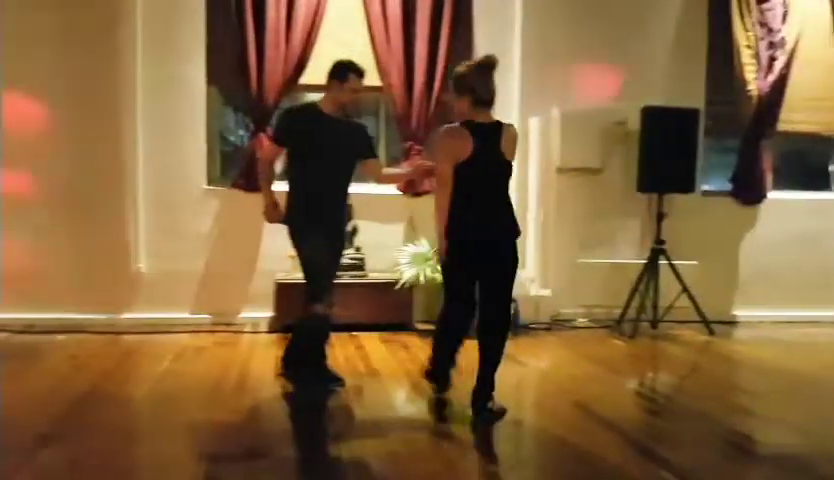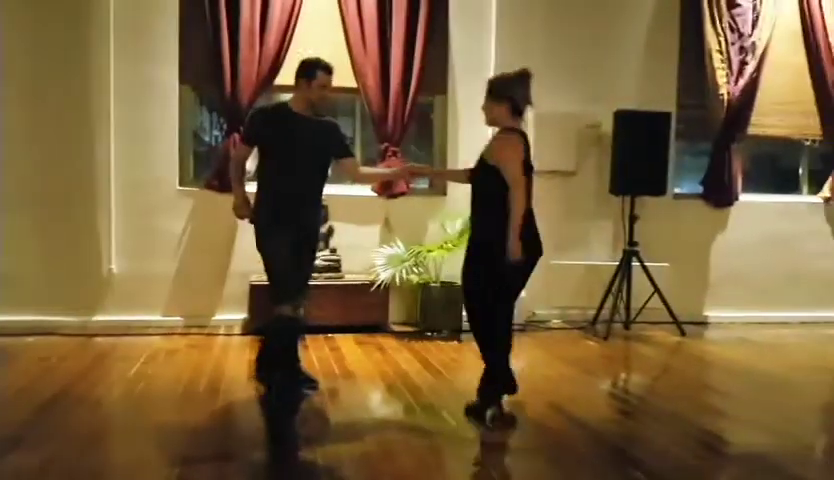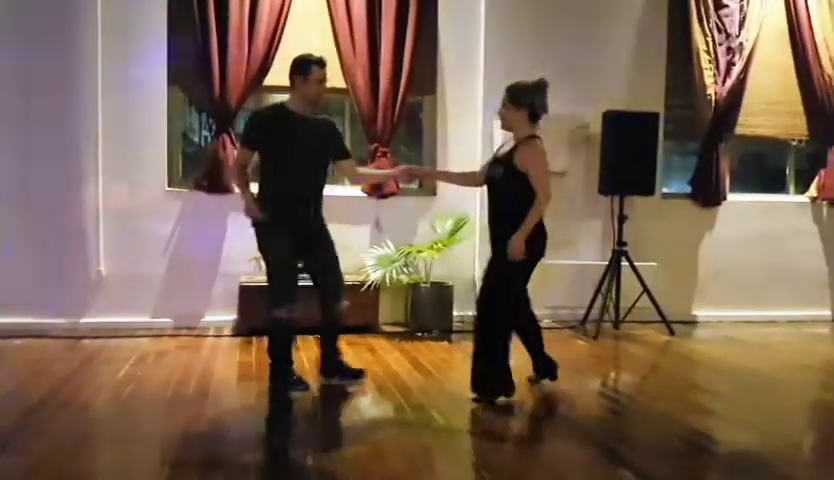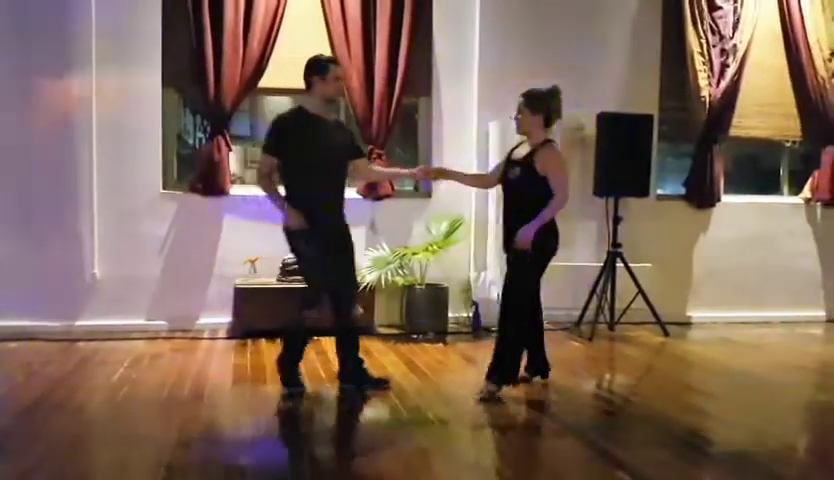
dt=0.3s
person 1, frame 1
left shoulder: (450, 136)
right shoulder: (509, 134)
left elbow: (443, 189)
left wrist: (441, 236)
left hip: (461, 237)
right hip: (501, 236)
left knee: (458, 306)
right knee: (495, 315)
left ankle: (441, 374)
right ankle: (483, 398)
person 1, frame 2
left shoulder: (504, 141)
right shoulder: (512, 141)
left elbow: (518, 189)
right elbow: (478, 176)
left wrist: (513, 238)
right wrist: (430, 172)
left hip: (499, 243)
right hip: (492, 241)
left knee: (482, 310)
right knee: (497, 313)
left ankle: (492, 394)
right ankle: (494, 389)
person 1, frame 3
left shoulder: (530, 148)
right shoulder: (509, 148)
left elbow: (543, 195)
right elbow: (478, 178)
left wrist: (521, 236)
right wrist: (430, 174)
left hip: (520, 241)
right hip: (506, 240)
left knee: (492, 307)
right knee: (513, 305)
left ankle: (493, 384)
right ankle: (542, 364)
person 1, frame 4
left shoulder: (548, 153)
right shoulder: (517, 151)
left elbow: (560, 197)
right elbow: (489, 180)
left wrist: (532, 227)
right wrist: (449, 174)
left hip: (537, 240)
right hip: (517, 239)
left knee: (512, 302)
right knee: (526, 301)
left ankle: (499, 376)
right ankle: (537, 365)
person 2, frame 1
left shoulder: (356, 131)
right shoulder: (297, 119)
left elbow: (377, 172)
right elbow: (266, 159)
left wrist: (412, 171)
right wrist: (268, 198)
left hip: (335, 222)
right hip: (305, 219)
left knee: (321, 295)
right knee: (322, 293)
left ankle: (297, 361)
right ankle: (311, 367)
person 2, frame 2
left shoulder: (328, 130)
right shoulder: (266, 118)
left elbow: (356, 172)
right elbow: (238, 159)
left wrist: (393, 174)
right wrist: (239, 195)
left hip: (307, 224)
right hip: (272, 222)
left knee: (292, 296)
right knee: (286, 297)
left ankle: (267, 363)
right ankle: (287, 369)
person 2, frame 3
left shoulder: (326, 128)
right shoulder: (264, 120)
left elbow: (353, 174)
right elbow: (240, 165)
left wrist: (392, 174)
right wrist: (248, 198)
left hip: (312, 224)
right hip: (275, 224)
left knee: (334, 292)
right knee: (283, 299)
left ankle: (331, 362)
right ankle: (281, 369)
person 2, frame 4
left shoulder: (341, 131)
right shoulder: (287, 124)
left elbow: (367, 171)
right elbow: (264, 174)
left wrist: (410, 173)
right wrist: (287, 209)
left hip: (336, 226)
right hip: (305, 228)
left knee: (346, 300)
right knee: (318, 298)
left ankle: (352, 371)
right ankle: (289, 364)
